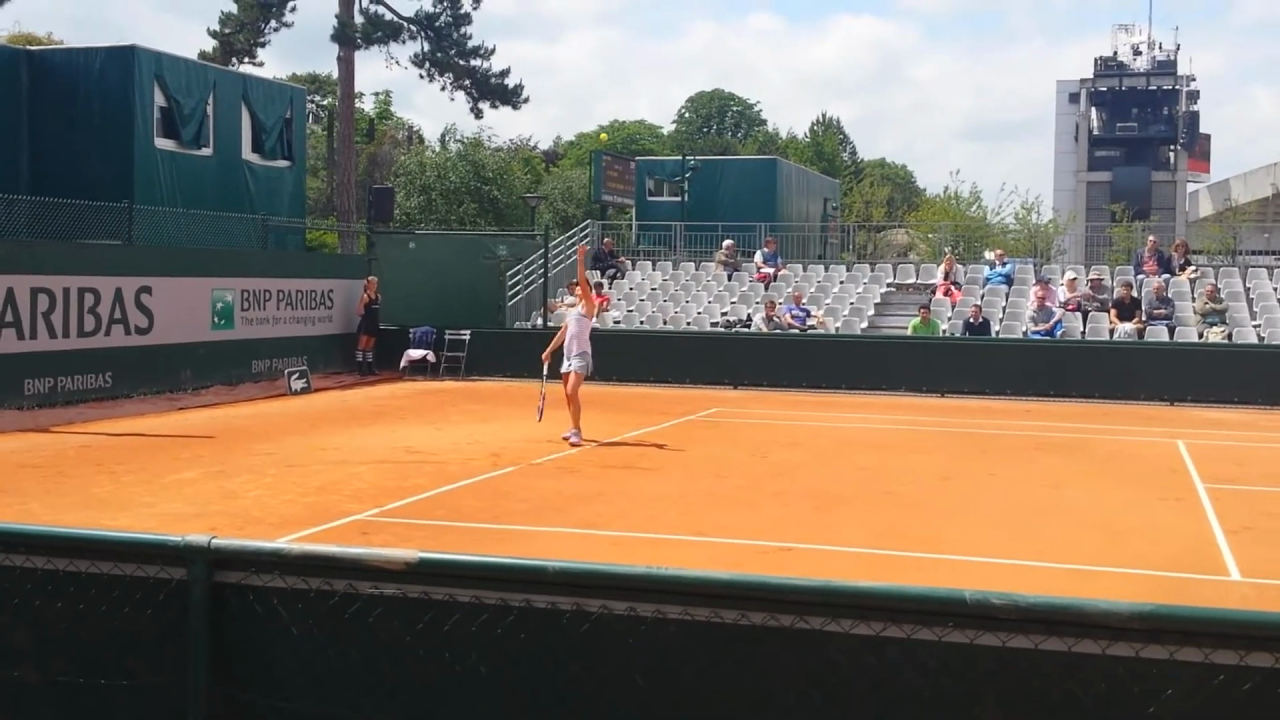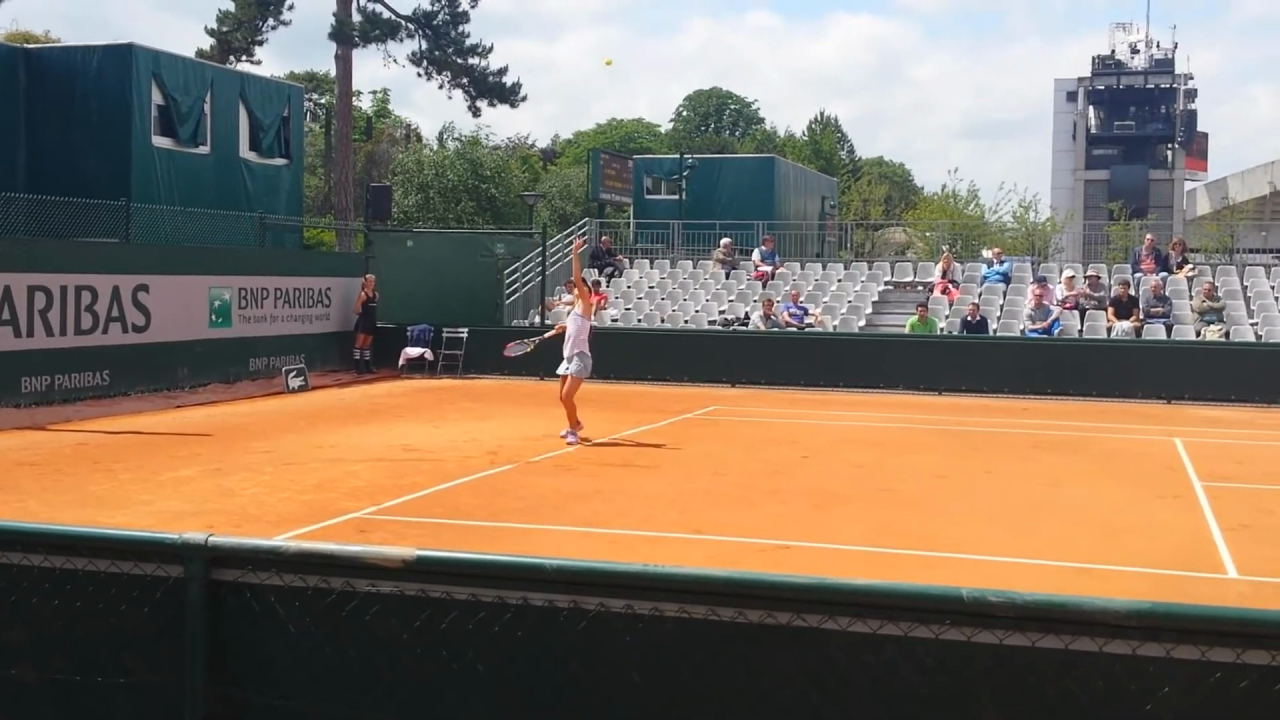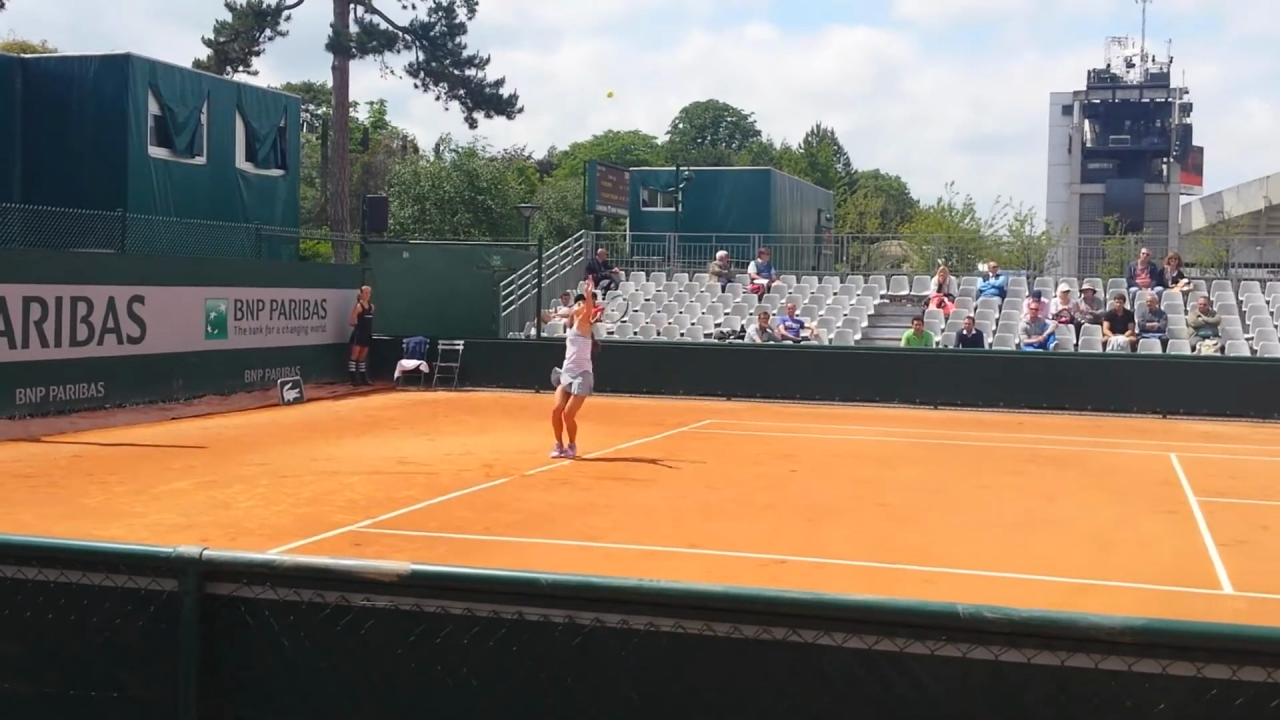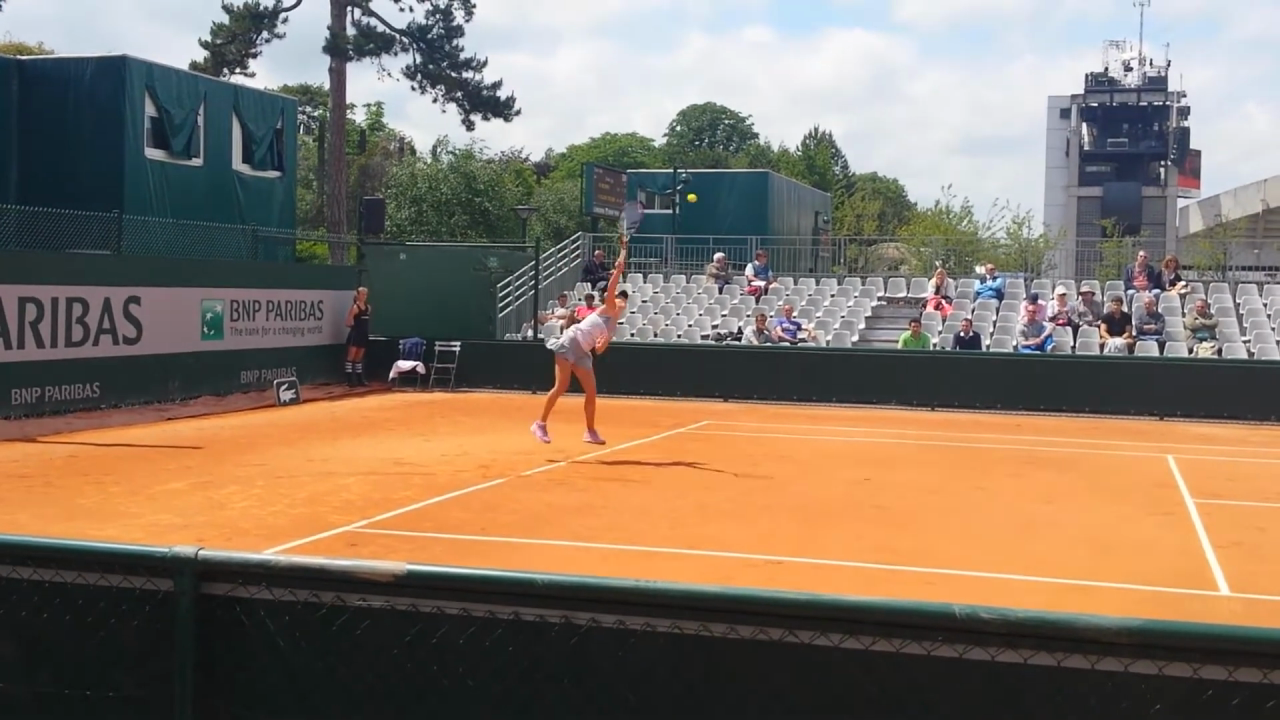
dt=0.3s
person 1, frame 1
left shoulder: (588, 305)
right shoulder: (572, 311)
left elbow: (584, 282)
right elbow: (563, 333)
left wrist: (581, 259)
right wrist: (549, 350)
left hip: (581, 356)
right hip: (568, 355)
left knee: (572, 392)
right knee: (569, 395)
left ankle: (576, 432)
right ankle: (574, 429)
person 1, frame 2
left shoulder: (585, 304)
right shoulder: (576, 308)
left elbow: (578, 278)
left wrist: (575, 253)
right wrist: (561, 327)
left hip: (579, 358)
right hip: (568, 358)
left knee: (566, 396)
right knee: (563, 396)
left ankle: (573, 431)
right ankle: (576, 423)
person 1, frame 3
left shoulder: (583, 321)
right shoulder: (575, 325)
left elbow: (589, 308)
left wrist: (589, 293)
left hip: (581, 376)
right hip: (566, 374)
left knee: (568, 414)
right knee: (557, 410)
left ankle: (571, 445)
right ankle: (559, 445)
person 1, frame 4
left shoulder: (611, 328)
right shoulder: (608, 308)
left elbow: (599, 350)
right elbow: (613, 281)
left wrist: (601, 344)
right wrist: (622, 251)
left hip: (583, 354)
right hip: (570, 344)
left knee: (591, 394)
right knee: (560, 388)
left ankle: (591, 432)
right ankle: (541, 424)
